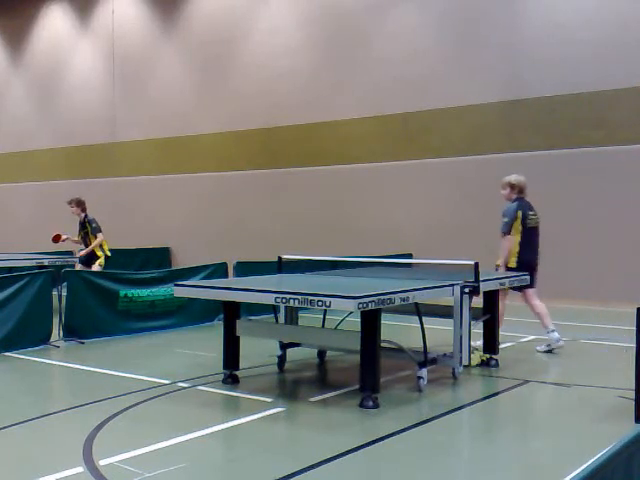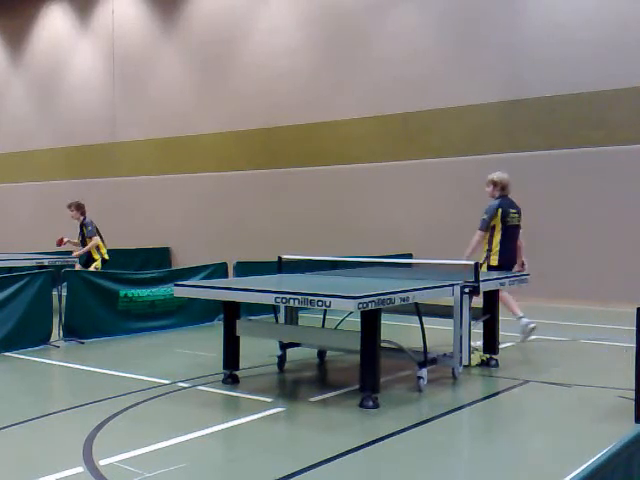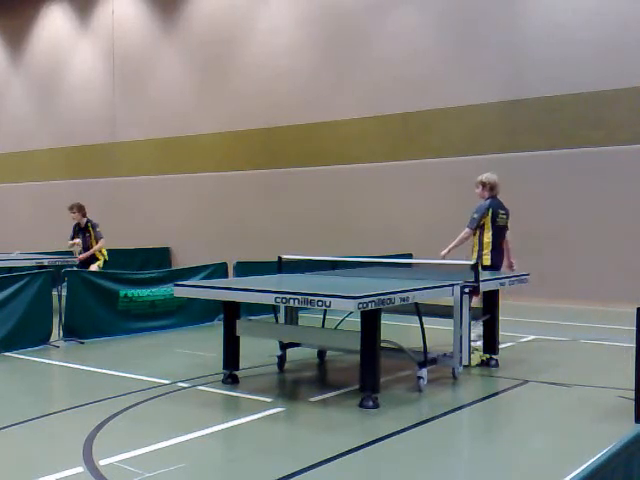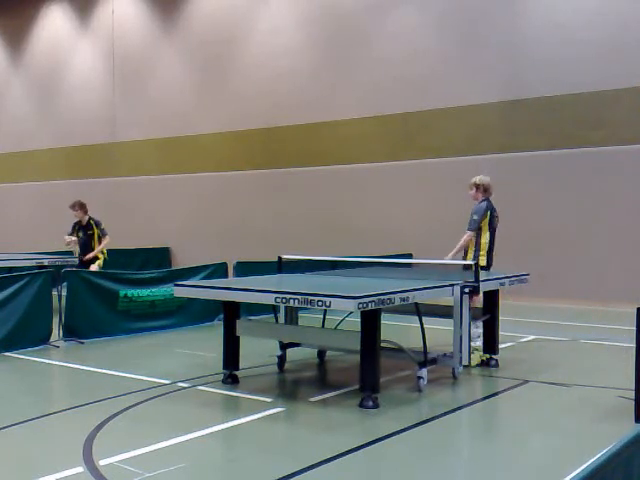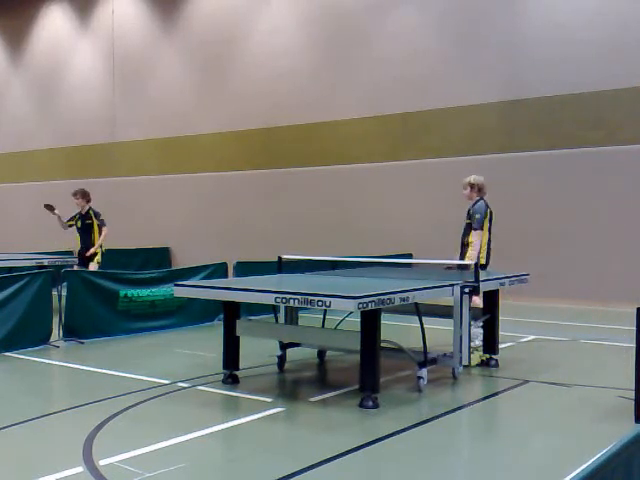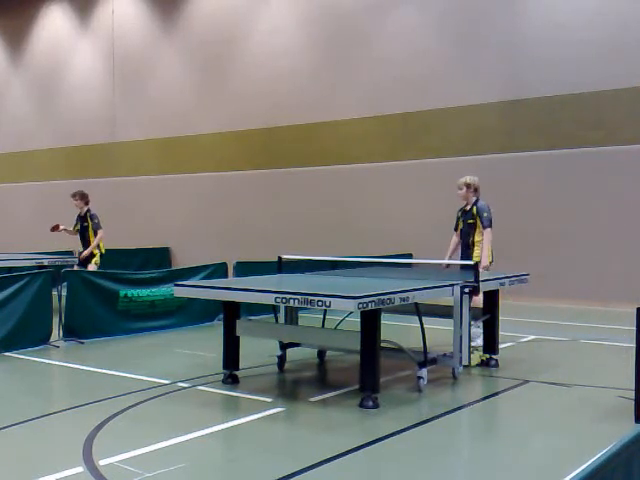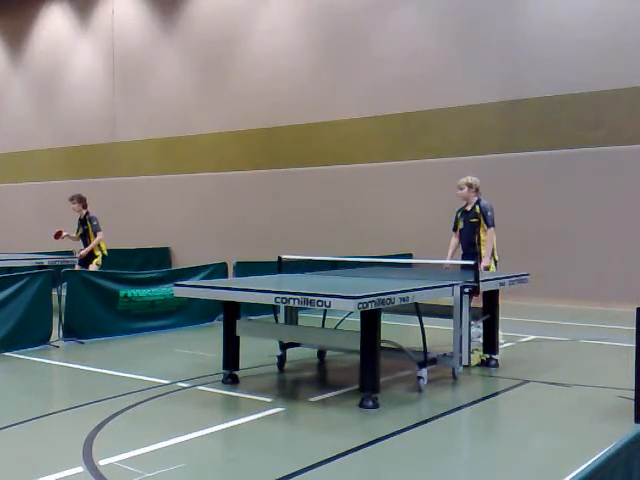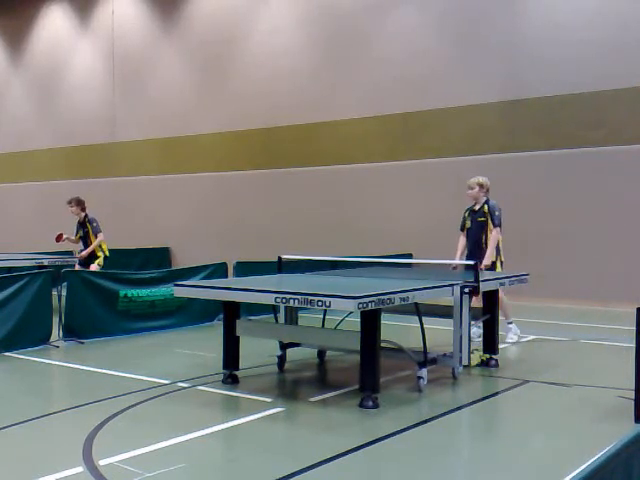
dt=0.2s
person 1, frame 1
left shoulder: (512, 209)
right shoulder: (530, 209)
left elbow: (507, 239)
left wrist: (500, 264)
left hip: (513, 261)
right hip: (530, 261)
left knee: (499, 297)
right knee: (532, 298)
right ankle: (553, 335)
person 1, frame 2
left shoulder: (494, 206)
right shoulder: (515, 207)
left elbow: (481, 234)
right elbow: (517, 236)
left wrist: (466, 257)
right wrist: (521, 258)
left hip: (495, 258)
right hip: (510, 258)
right knee: (499, 293)
right ankle: (523, 320)
person 1, frame 3
left shoulder: (484, 207)
right shoulder: (502, 208)
left elbow: (468, 232)
right elbow: (505, 236)
left wrist: (448, 249)
right wrist: (509, 258)
left hip: (485, 258)
right hip: (495, 258)
left knee: (487, 297)
right knee: (481, 294)
right ankle: (478, 331)
person 1, frame 4
left shoulder: (481, 208)
right shoulder: (491, 208)
left elbow: (470, 235)
left wrist: (451, 255)
left hip: (478, 259)
right hip: (484, 258)
left knee: (478, 296)
right knee: (470, 294)
right ankle: (476, 331)
person 1, frame 5
left shoulder: (480, 207)
right shoulder: (473, 208)
left elbow: (478, 234)
left wrist: (471, 259)
right wrist: (460, 258)
left hip: (476, 259)
right hip: (471, 259)
left knee: (470, 294)
right knee: (470, 294)
right ankle: (475, 330)
person 1, frame 6
left shoulder: (481, 207)
right shoulder: (462, 211)
left elbow: (487, 233)
right elbow: (457, 236)
left wrist: (485, 258)
right wrist: (447, 257)
left hip: (478, 258)
right hip: (466, 258)
left knee: (475, 293)
right ankle: (475, 327)
person 1, frame 7
left shoulder: (484, 207)
right shoulder: (460, 212)
left elbow: (490, 232)
right elbow: (456, 237)
left wrist: (487, 257)
right wrist: (448, 258)
left hip: (484, 258)
right hip: (468, 258)
right ankle: (476, 328)
person 1, frame 8
left shoulder: (492, 207)
right shoulder: (468, 212)
left elbow: (495, 233)
right elbow: (463, 236)
left wrist: (488, 257)
right wrist: (457, 257)
left hip: (491, 258)
right hip: (473, 259)
left ankle: (511, 326)
right ankle: (478, 327)
